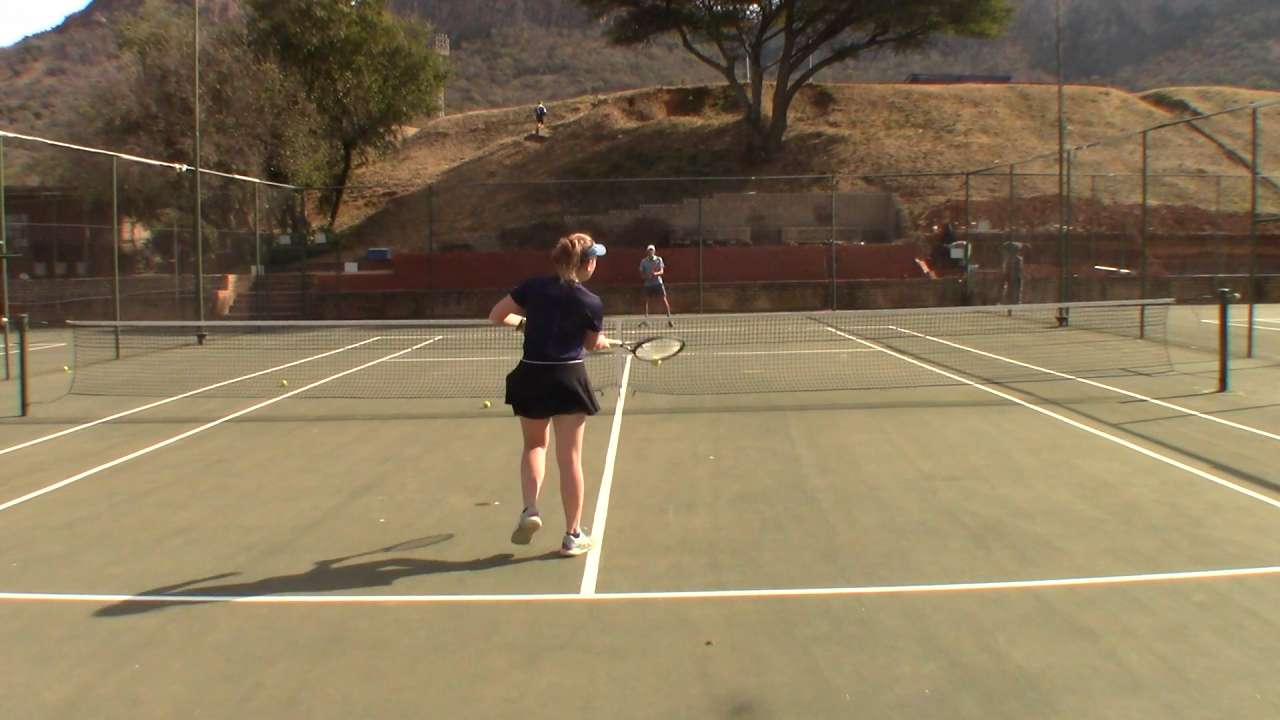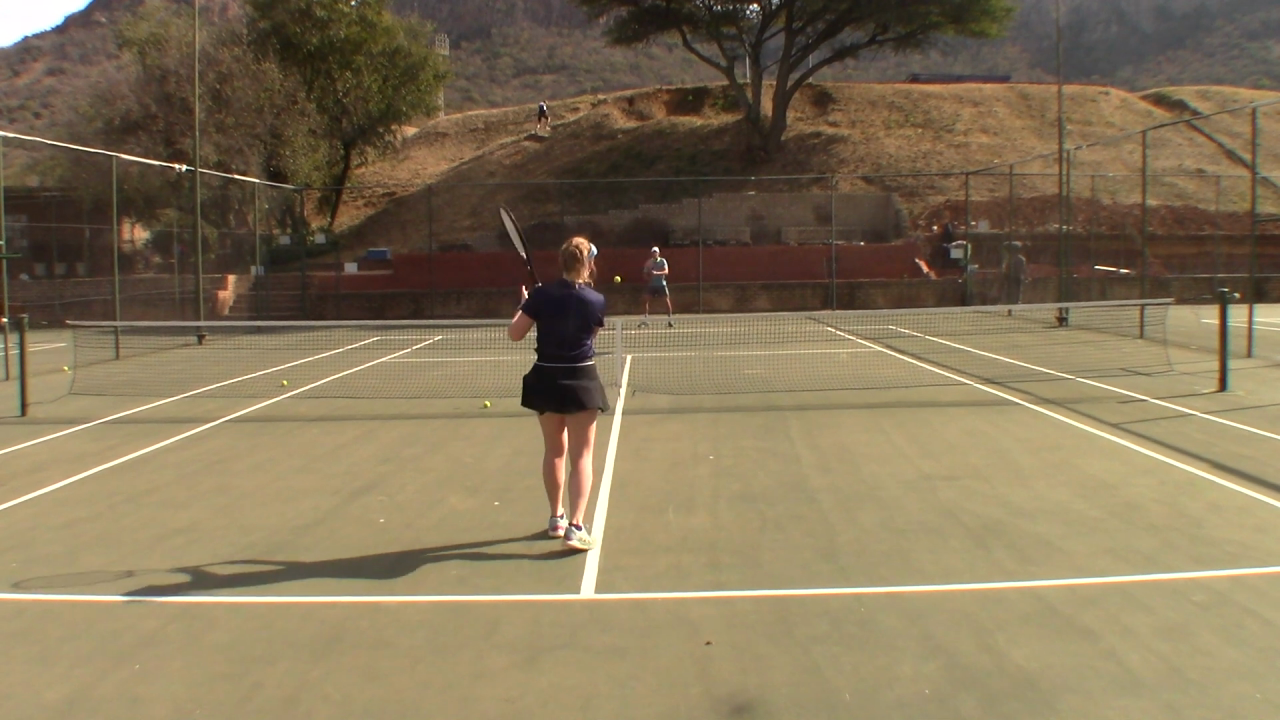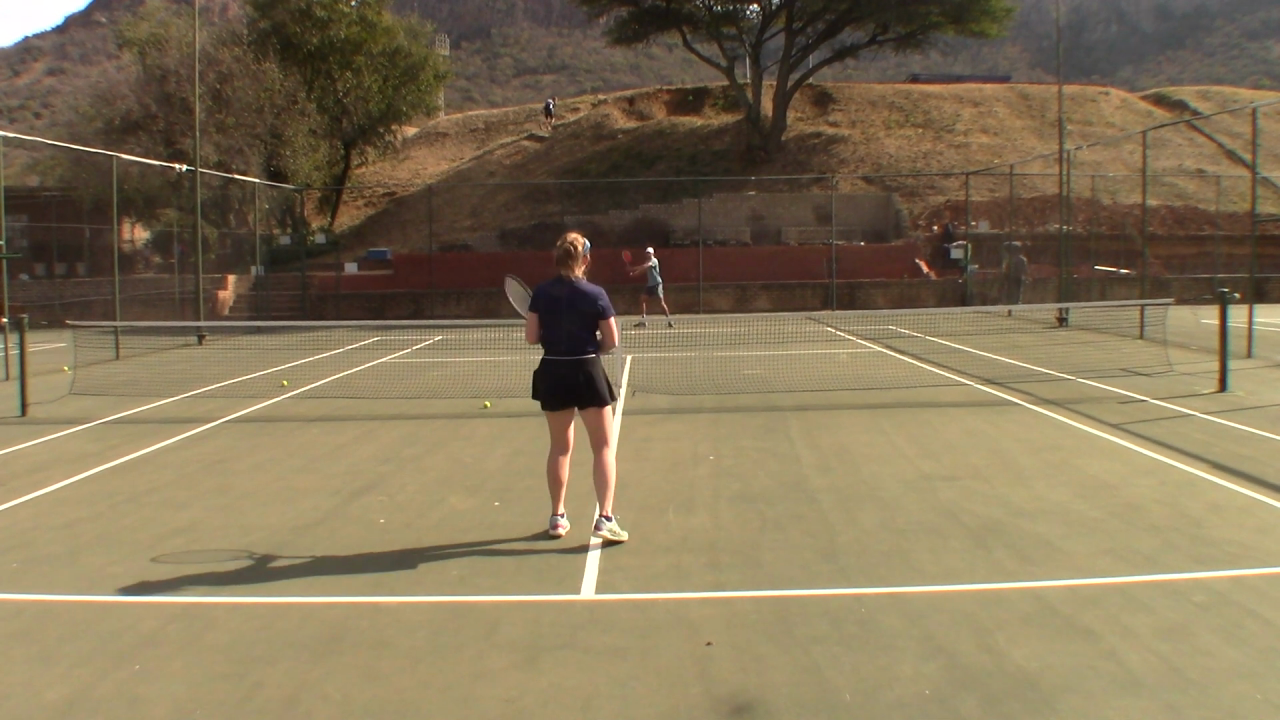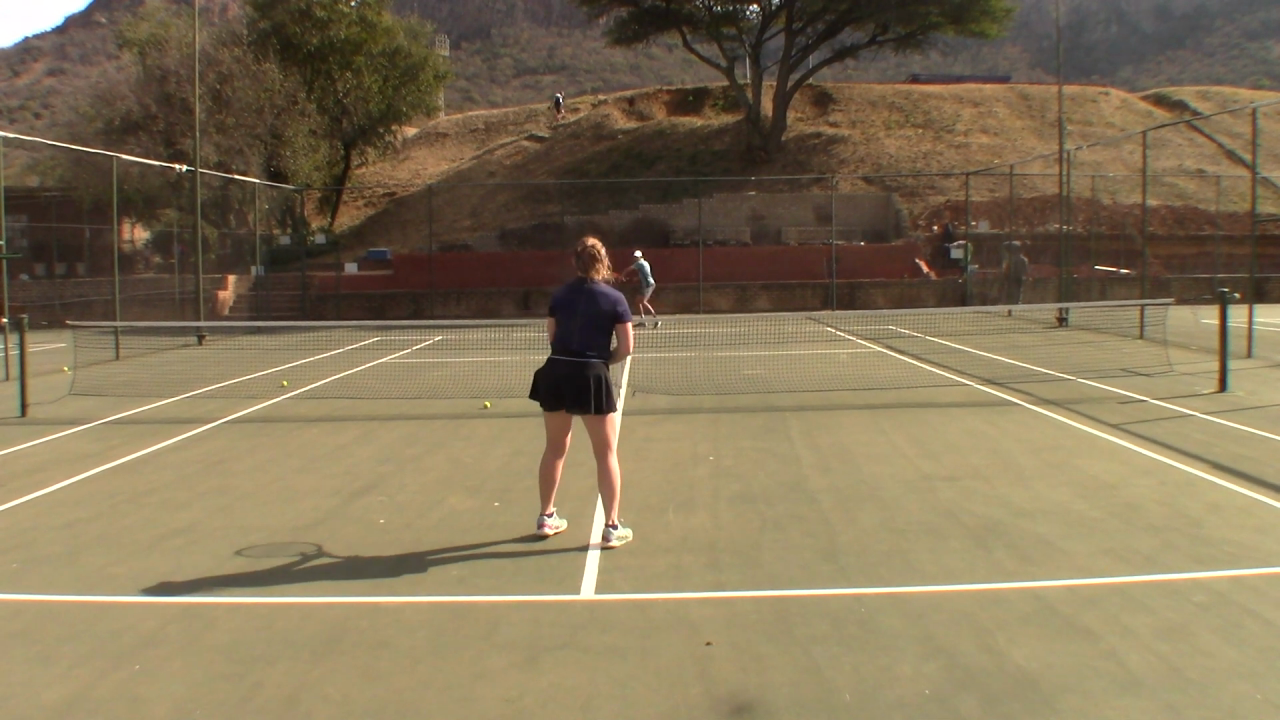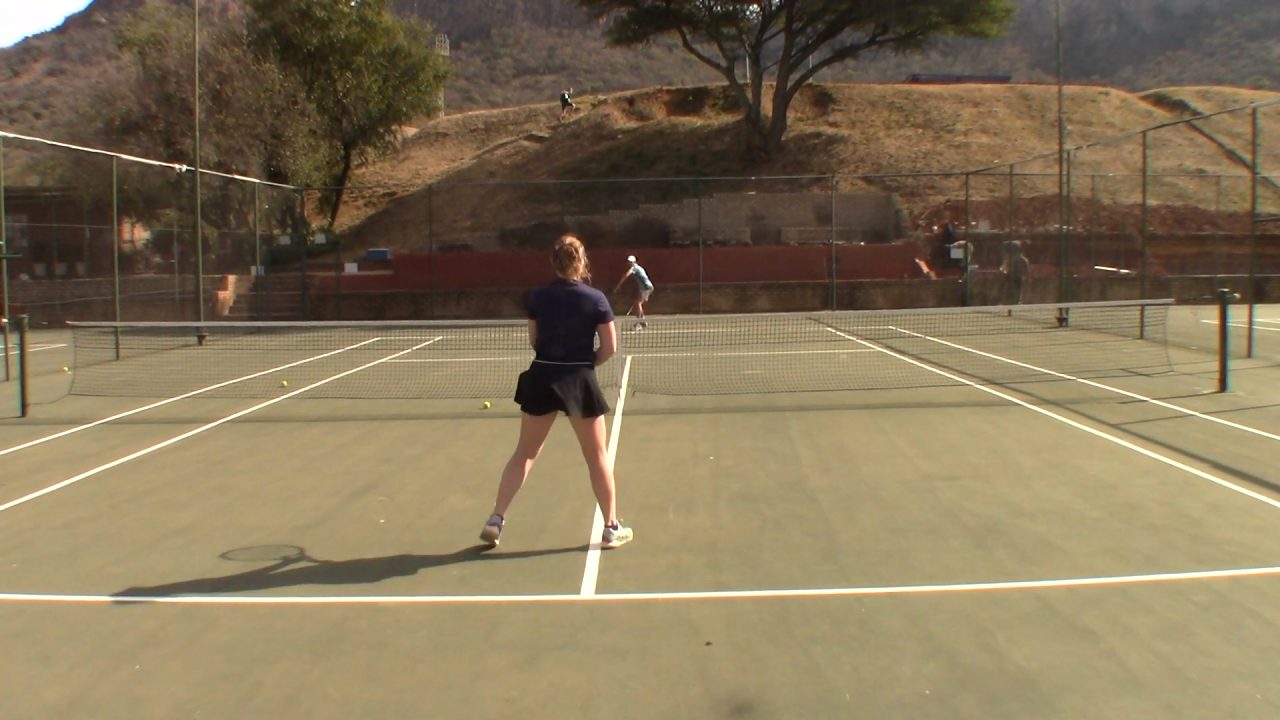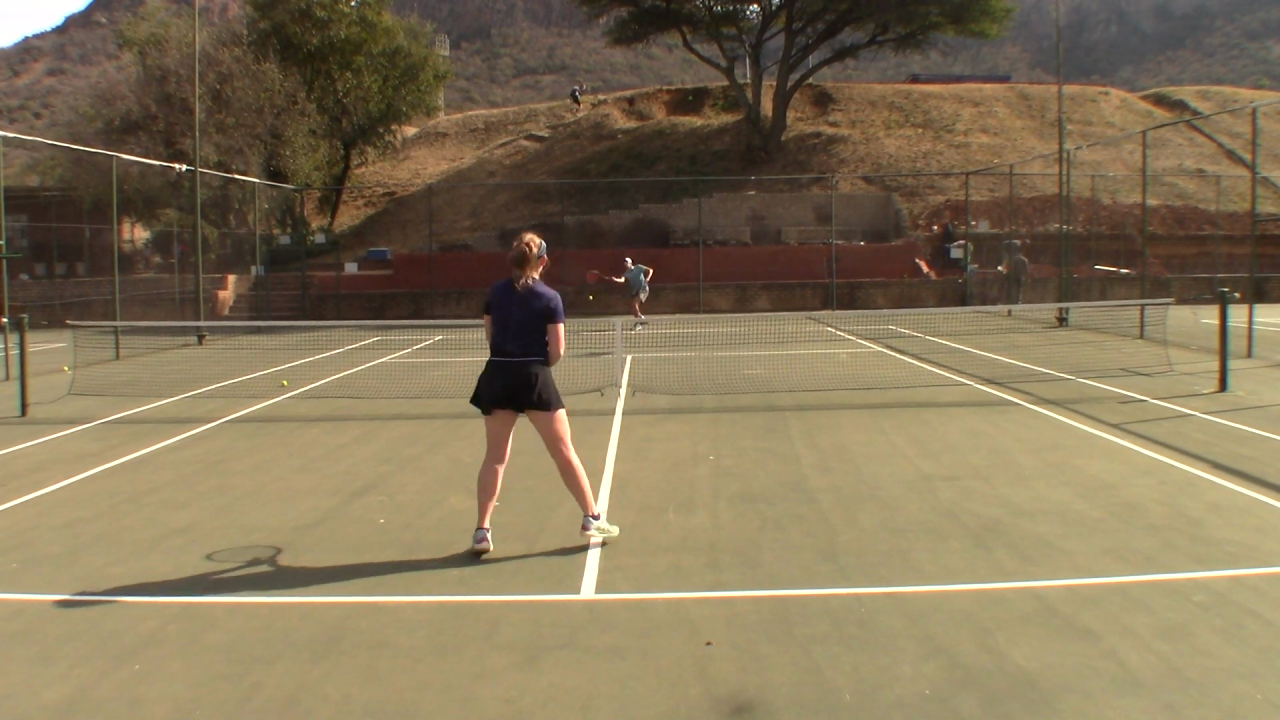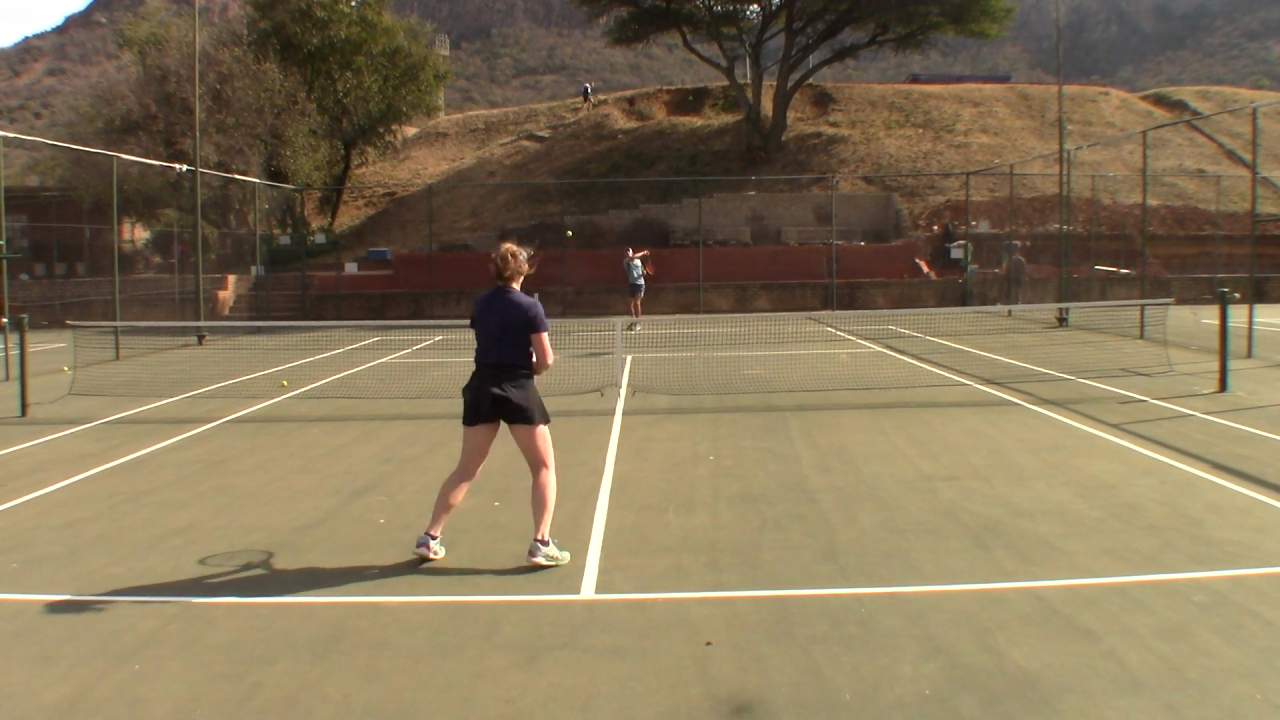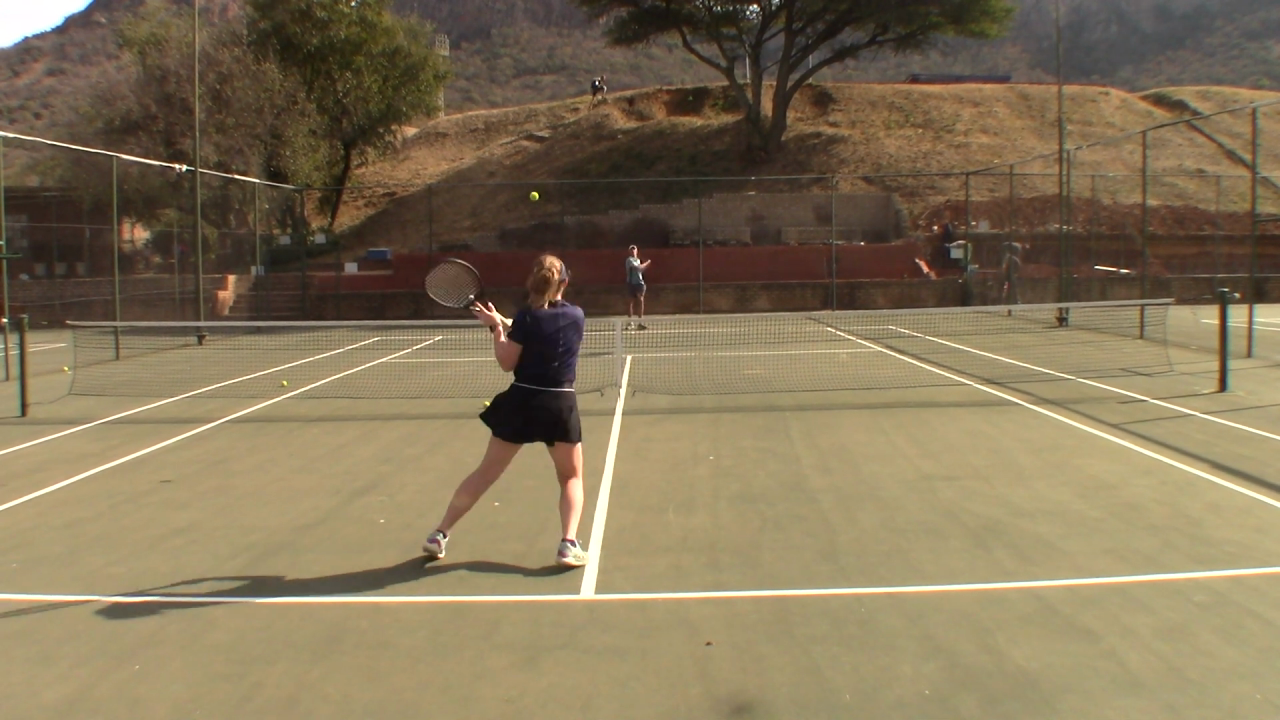
dt=0.3s
person 1, frame 1
left shoulder: (533, 286)
right shoulder: (592, 303)
left elbow: (496, 315)
right wrist: (605, 343)
left hip: (531, 377)
right hip: (569, 380)
left knee: (534, 447)
right knee: (570, 458)
left ankle: (530, 511)
right ankle: (573, 535)
person 1, frame 2
left shoulder: (541, 295)
right shoulder: (596, 300)
left elbow: (514, 334)
left wrist: (526, 306)
left hip: (546, 379)
right hip: (582, 380)
left knee: (555, 451)
right knee: (582, 455)
left ankle: (557, 519)
right ankle: (575, 527)
person 1, frame 3
left shoulder: (541, 292)
right shoulder: (595, 295)
left elbow: (531, 337)
right elbow: (611, 342)
left hip: (552, 374)
right hip: (585, 374)
left knee: (560, 447)
right knee: (604, 448)
left ankle: (557, 517)
right ankle: (605, 519)
person 1, frame 4
left shoulder: (561, 295)
right shoulder: (614, 298)
left elbow: (552, 338)
right elbow: (626, 348)
left hip: (556, 374)
right hip: (592, 378)
left knee: (554, 449)
right knee: (606, 454)
left ankle: (546, 517)
right ankle: (612, 528)
person 1, frame 5
left shoulder: (540, 297)
right shoulder: (595, 299)
left elbow: (533, 341)
right elbow: (609, 348)
left hip: (540, 380)
right hip: (579, 382)
left knee: (524, 455)
right knee: (597, 457)
left ankle: (495, 522)
right ankle: (611, 528)
person 1, frame 6
left shoulder: (496, 292)
right shoulder: (549, 297)
left elbow: (490, 335)
right elbow: (557, 351)
left hip: (497, 374)
right hip: (534, 377)
left knee: (495, 457)
right knee: (563, 453)
left ankle: (482, 530)
right ankle: (592, 518)
person 1, frame 7
left shoulder: (481, 304)
right shoulder: (530, 306)
right elbow: (546, 361)
left hip: (481, 389)
right hip: (518, 393)
left knee: (466, 470)
right knee: (544, 469)
left ankle: (430, 537)
right ankle: (541, 544)
person 1, frame 8
left shoulder: (527, 318)
right shoulder: (577, 316)
left elbow: (506, 363)
left wrist: (497, 328)
right wrist: (504, 321)
left hip: (521, 402)
right hip: (561, 406)
left knee: (485, 474)
right knee: (571, 478)
left ankle: (439, 535)
right ankle: (569, 545)
